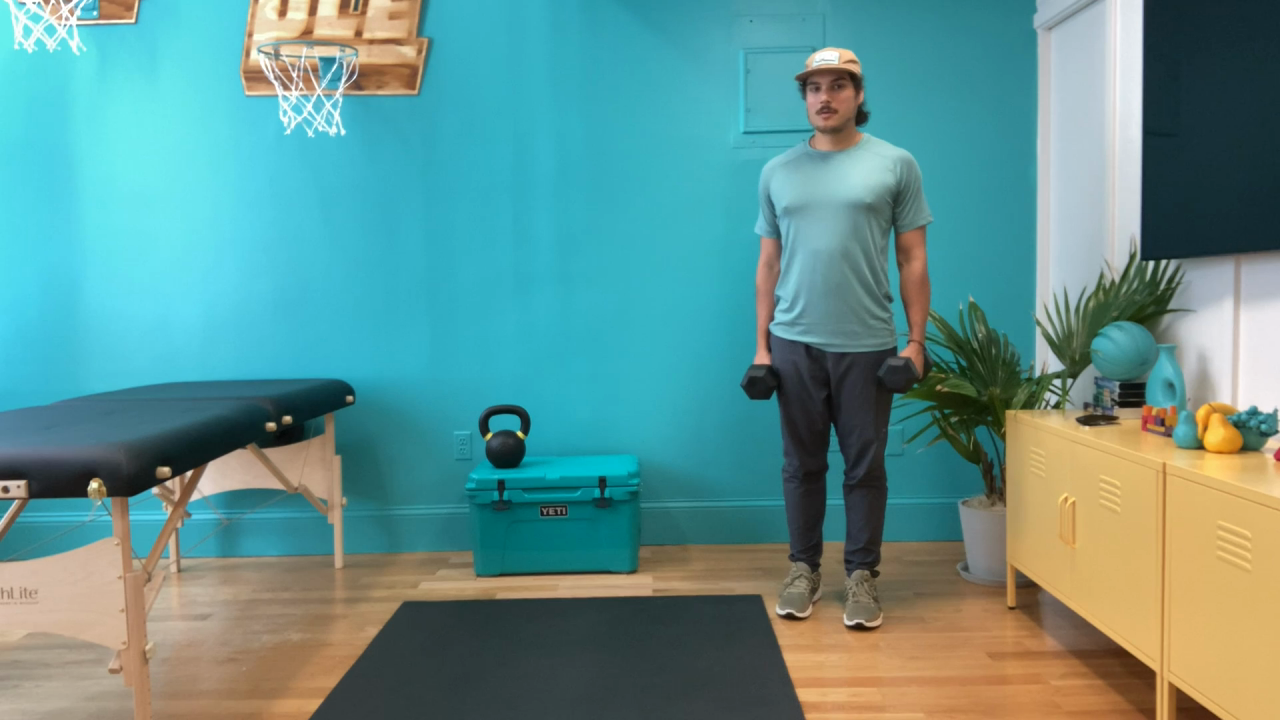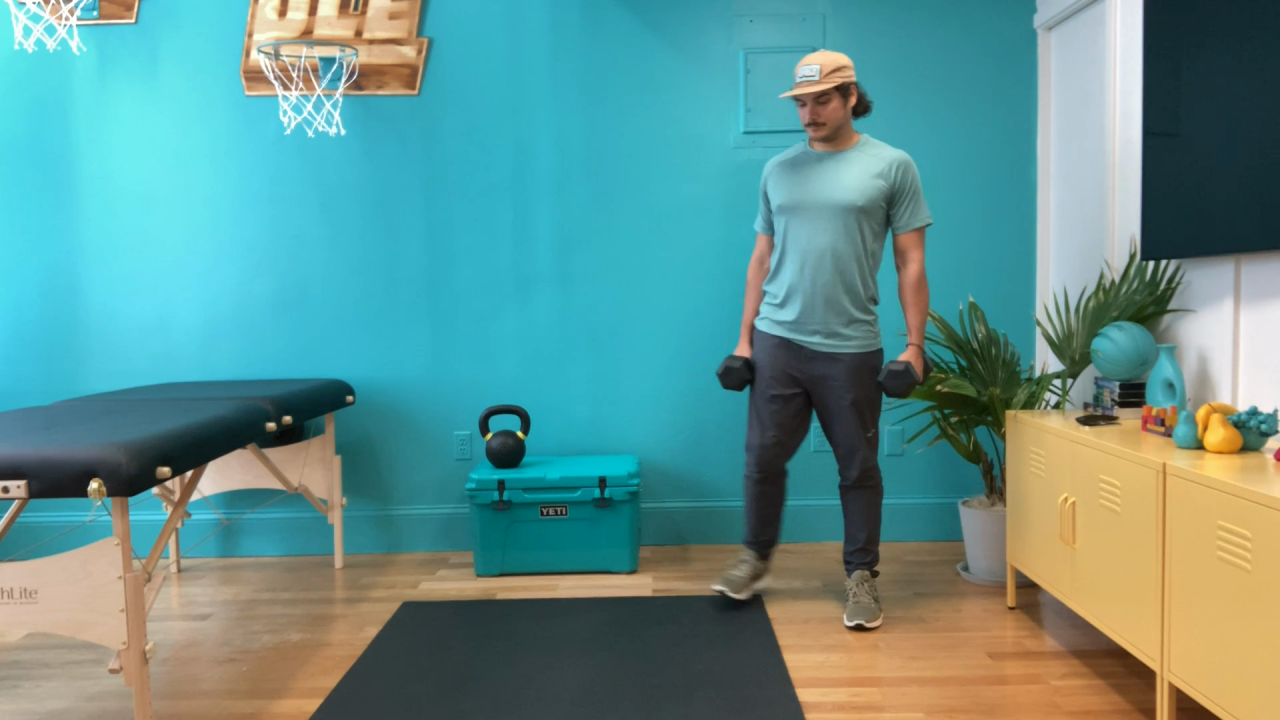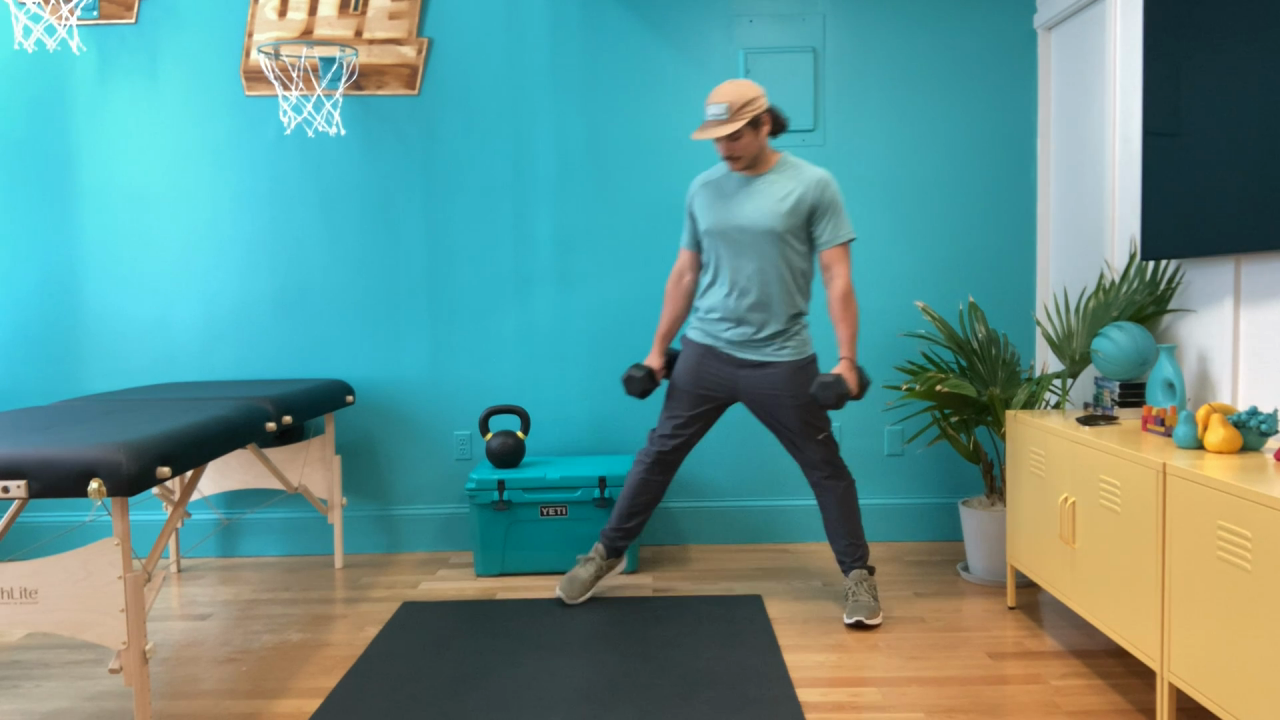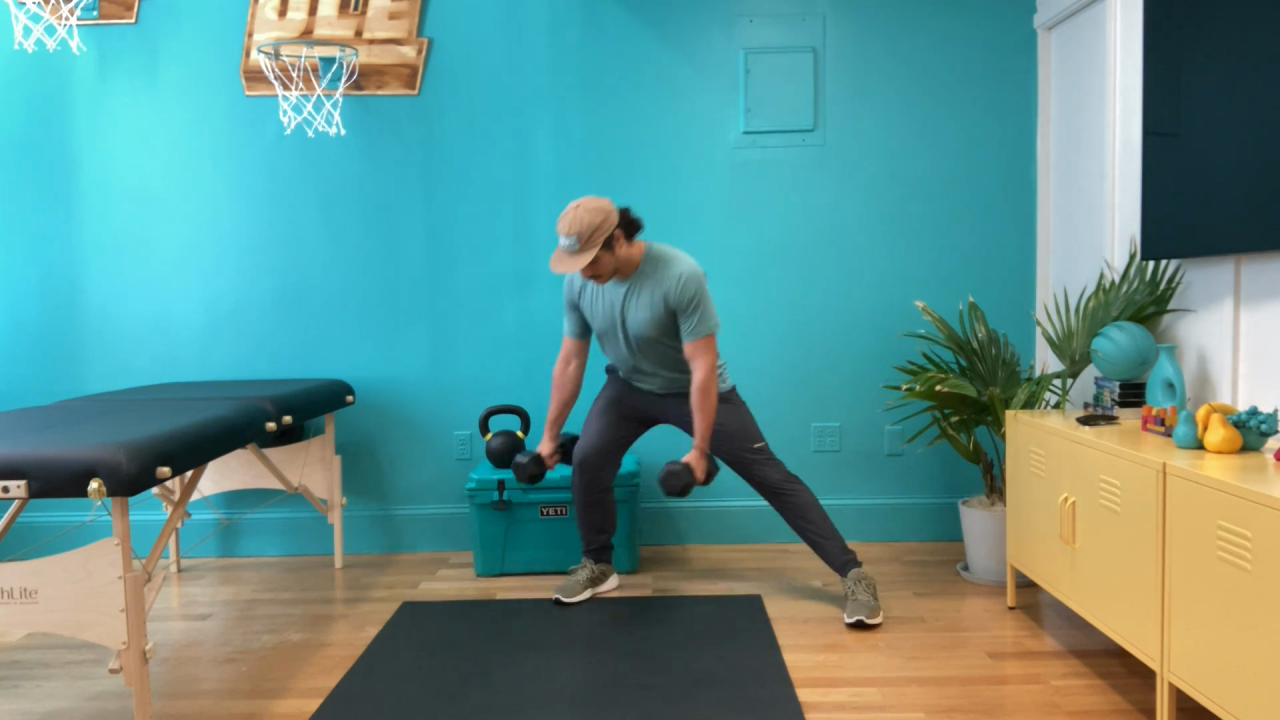
dt=0.4s
person 1, frame 1
left shoulder: (895, 165)
right shoulder: (778, 172)
left elbow: (913, 261)
right elbow: (769, 264)
left wrist: (916, 340)
right wrist: (762, 344)
left hip: (867, 346)
right hip: (796, 344)
left knee: (865, 465)
right knee: (803, 463)
left ankle: (861, 573)
right ankle: (804, 568)
person 1, frame 2
left shoulder: (892, 166)
right shoulder: (779, 169)
left elbow: (911, 262)
right elbow: (762, 259)
left wrist: (914, 343)
right wrist: (745, 336)
left hip: (850, 349)
right hip: (780, 342)
left knee: (857, 467)
right knee: (765, 456)
left ankle: (860, 575)
right ankle: (756, 557)
person 1, frame 3
left shoulder: (813, 185)
right shoulder: (704, 189)
left elbow: (838, 276)
right elbow: (685, 273)
left wrist: (847, 357)
right wrist: (658, 349)
left hip: (781, 359)
right hip: (707, 352)
left knee: (825, 467)
right knee: (660, 451)
left ankle: (857, 574)
right ankle: (608, 552)
person 1, frame 4
left shoulder: (680, 276)
right shoulder: (578, 284)
left elbow: (703, 368)
right elbow: (569, 361)
left wrist: (700, 450)
right wrist: (549, 435)
left hip: (692, 388)
right hip: (631, 383)
left knee: (771, 477)
right knee: (589, 460)
left ankle: (853, 574)
right ankle: (597, 565)
